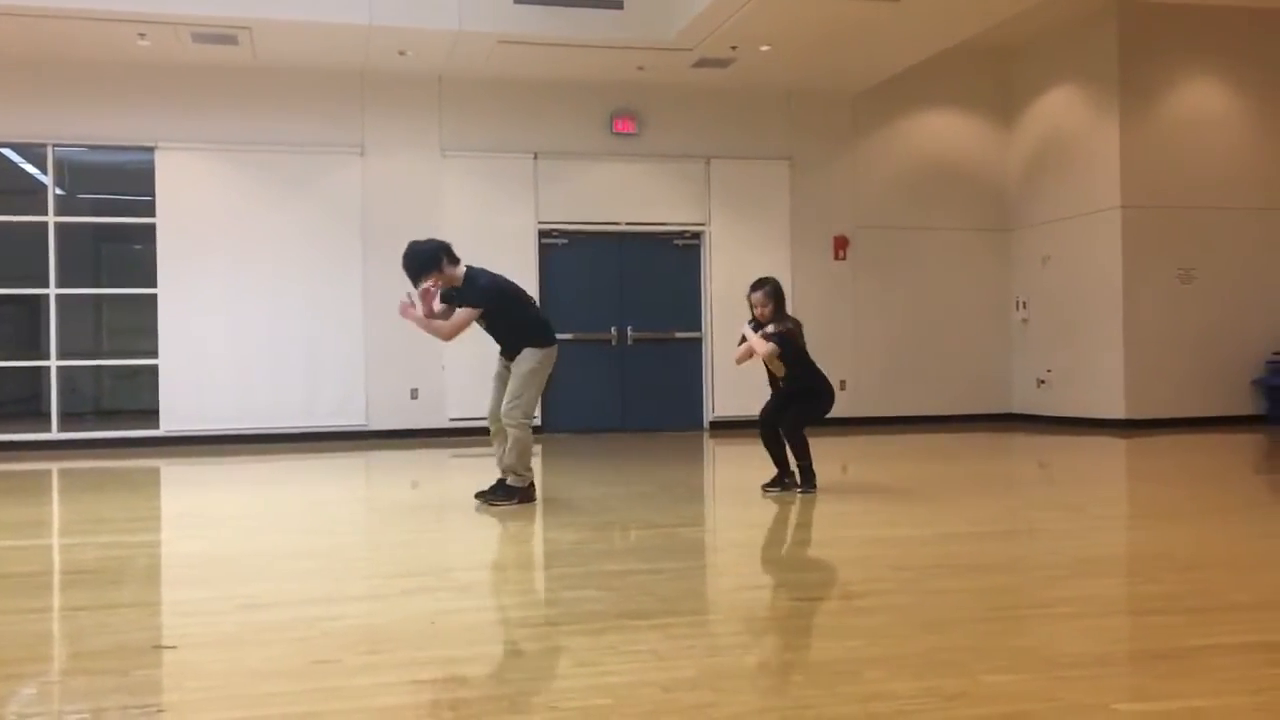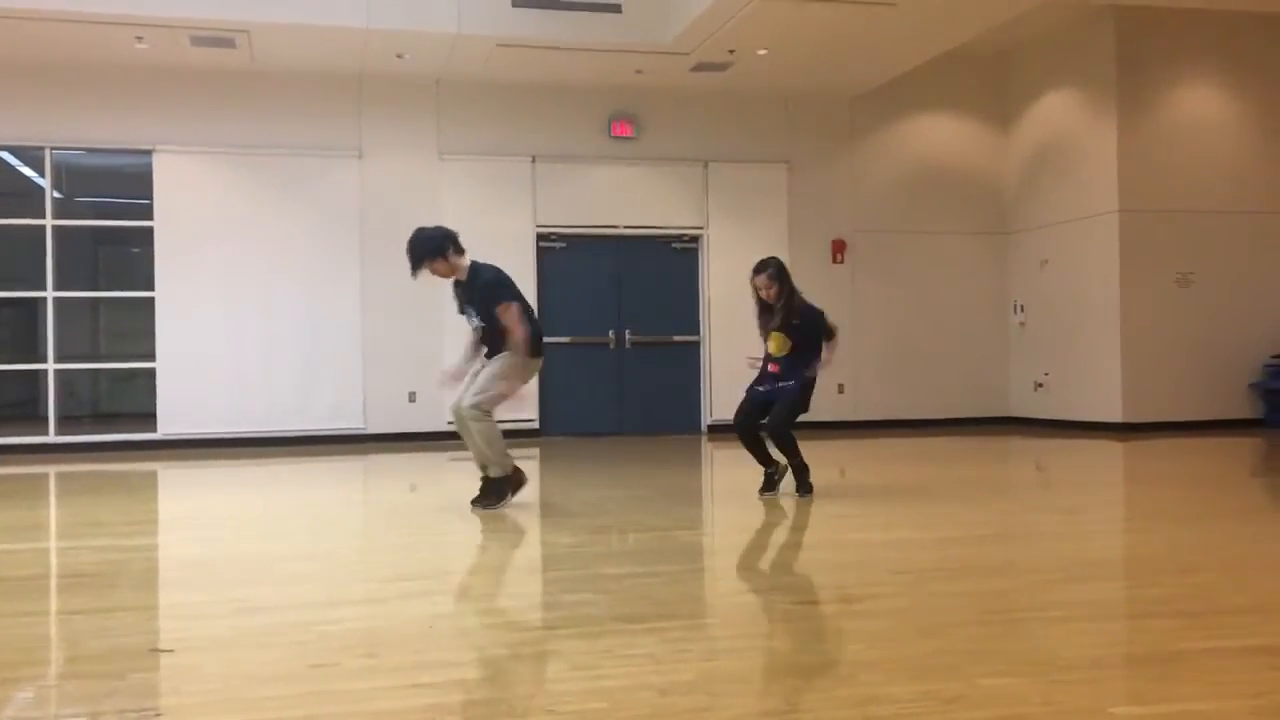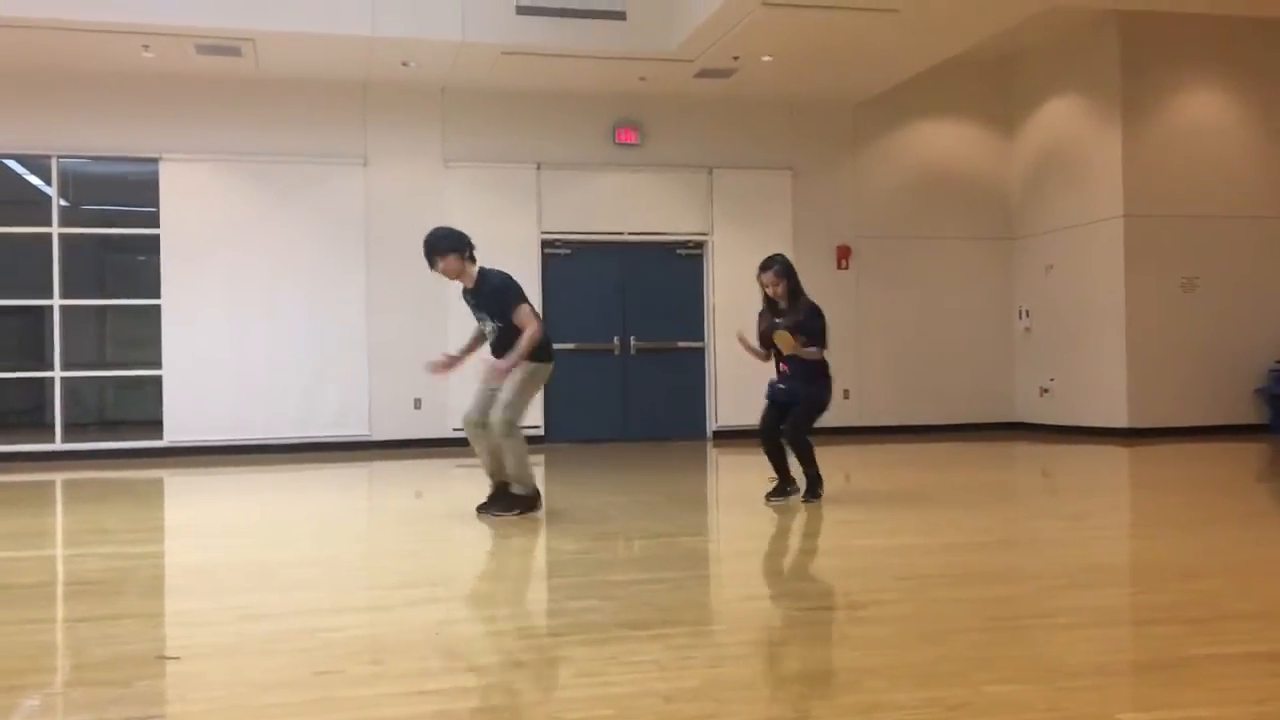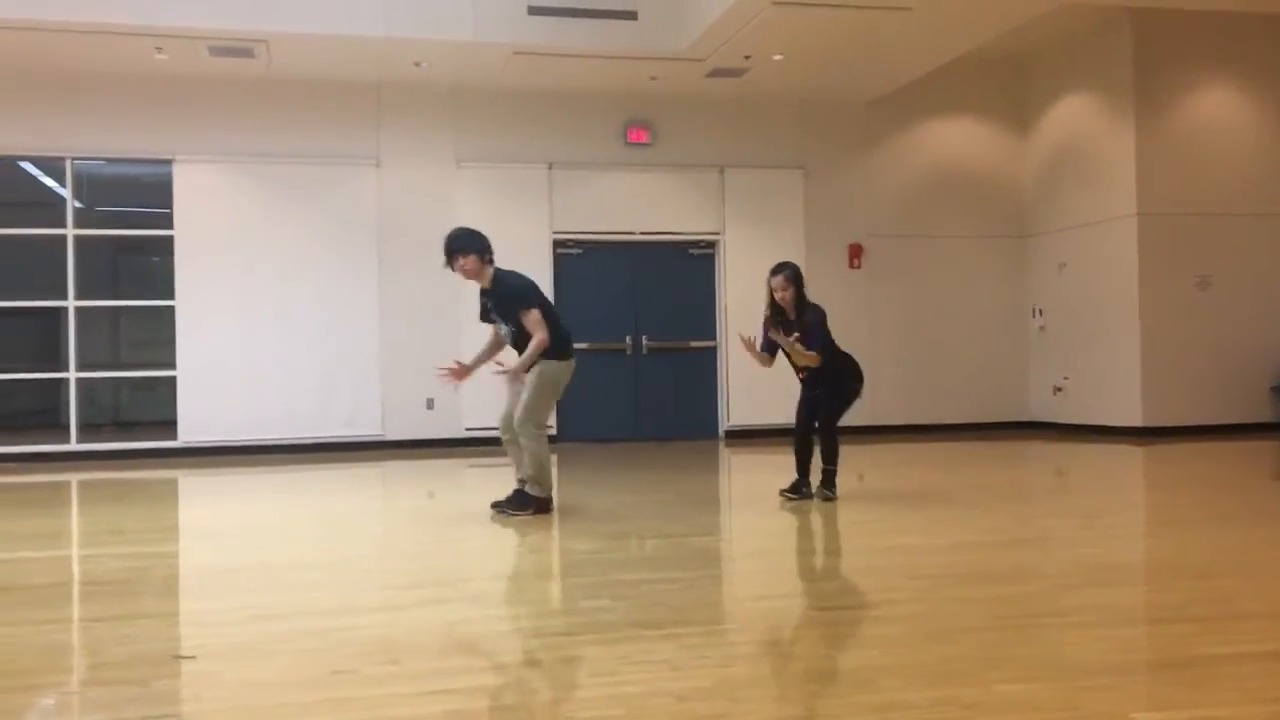
dt=0.2s
person 1, frame 1
left shoulder: (483, 285)
right shoulder: (454, 289)
left elbow: (449, 332)
right elbow: (439, 322)
left wrist: (413, 315)
right wrist: (427, 307)
left hip: (536, 346)
right hip: (511, 349)
left knee: (514, 414)
right knee: (497, 416)
left ankle: (521, 484)
right ankle: (509, 479)
person 1, frame 2
left shoulder: (489, 279)
right shoulder: (460, 285)
left elbow: (519, 330)
left wrist: (515, 377)
right wrist: (465, 365)
left hip: (522, 353)
right hip: (496, 353)
left knee: (472, 406)
right knee: (461, 410)
left ankle: (504, 474)
right ankle: (497, 476)
person 1, frame 3
left shoulder: (498, 284)
right shoulder: (468, 292)
left elbow: (533, 328)
left wrist: (509, 362)
right wrist: (457, 358)
left hip: (530, 360)
right hip: (503, 361)
left knee: (502, 421)
right knee: (474, 419)
left ankle: (525, 493)
right ankle: (504, 486)
person 1, frame 4
left shoulder: (514, 285)
right shoulder: (486, 295)
left elbow: (542, 336)
left wrist: (518, 366)
right wrist: (470, 367)
left hip: (553, 358)
right hip: (530, 362)
left knee: (525, 423)
right knee: (509, 424)
left ankle: (539, 495)
right ankle: (527, 489)
person 2, frame 1
left shoulder: (788, 330)
right shoulder: (756, 327)
left elbow: (766, 352)
right elbow: (738, 358)
left wrist: (749, 334)
right wrist: (758, 334)
left hip: (814, 394)
right hip: (785, 393)
left knee: (790, 425)
right knee: (766, 423)
left ankle: (806, 475)
right ankle: (785, 475)
person 2, frame 2
left shoulder: (803, 311)
right shoulder: (765, 313)
left elbow: (831, 336)
left wrist: (823, 362)
right wrist: (761, 361)
left hip: (796, 384)
right hip: (766, 383)
left knee: (776, 426)
right knee: (742, 423)
left ankle: (801, 474)
right ankle: (772, 469)
person 2, frame 3
left shoulder: (807, 310)
right shoulder: (767, 315)
left elbow: (818, 352)
right elbow: (765, 354)
left wrist: (799, 350)
right wrist: (747, 345)
left hip: (812, 386)
right hip: (784, 385)
left knee: (793, 431)
right knee: (768, 431)
left ankle: (814, 481)
right ankle: (785, 482)
person 2, frame 4
left shoulder: (814, 316)
right shoulder: (773, 320)
left elbow: (815, 359)
right elbow: (766, 361)
left wrist: (789, 346)
right wrist: (750, 348)
left hip: (842, 381)
right hip: (812, 385)
left knee: (825, 425)
right knee: (802, 429)
left ankle: (828, 483)
right ankle: (802, 483)
